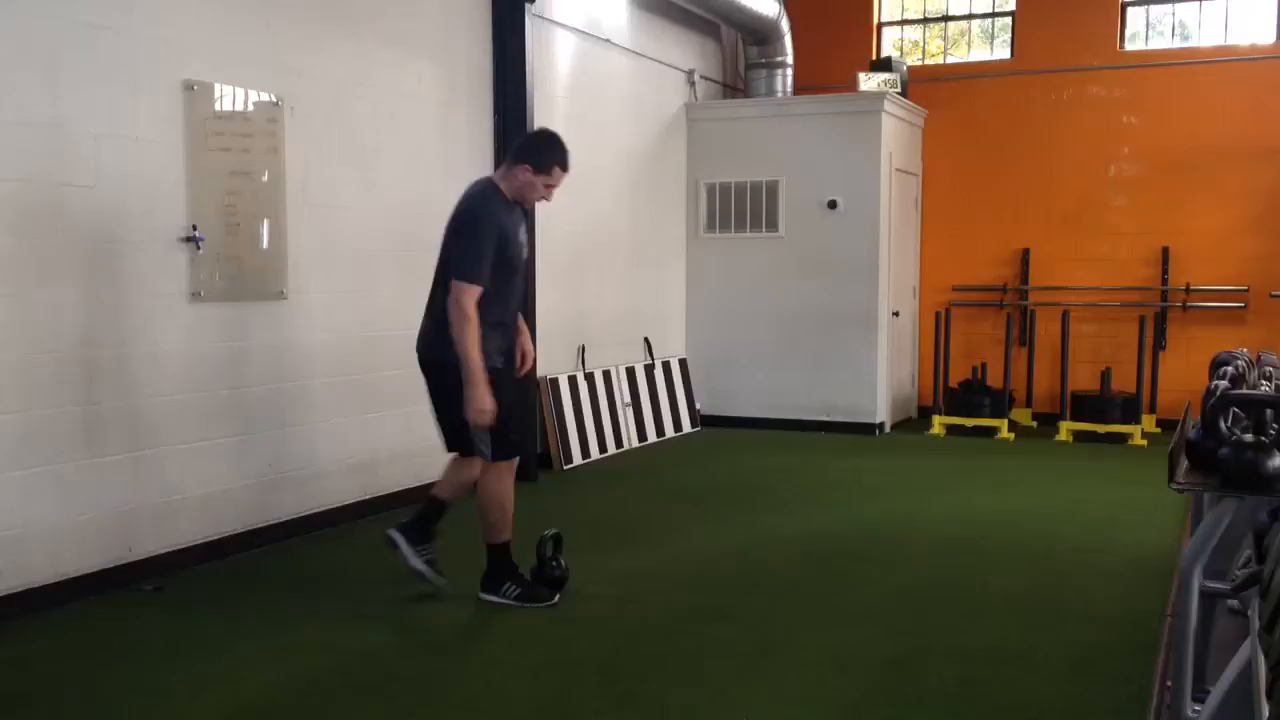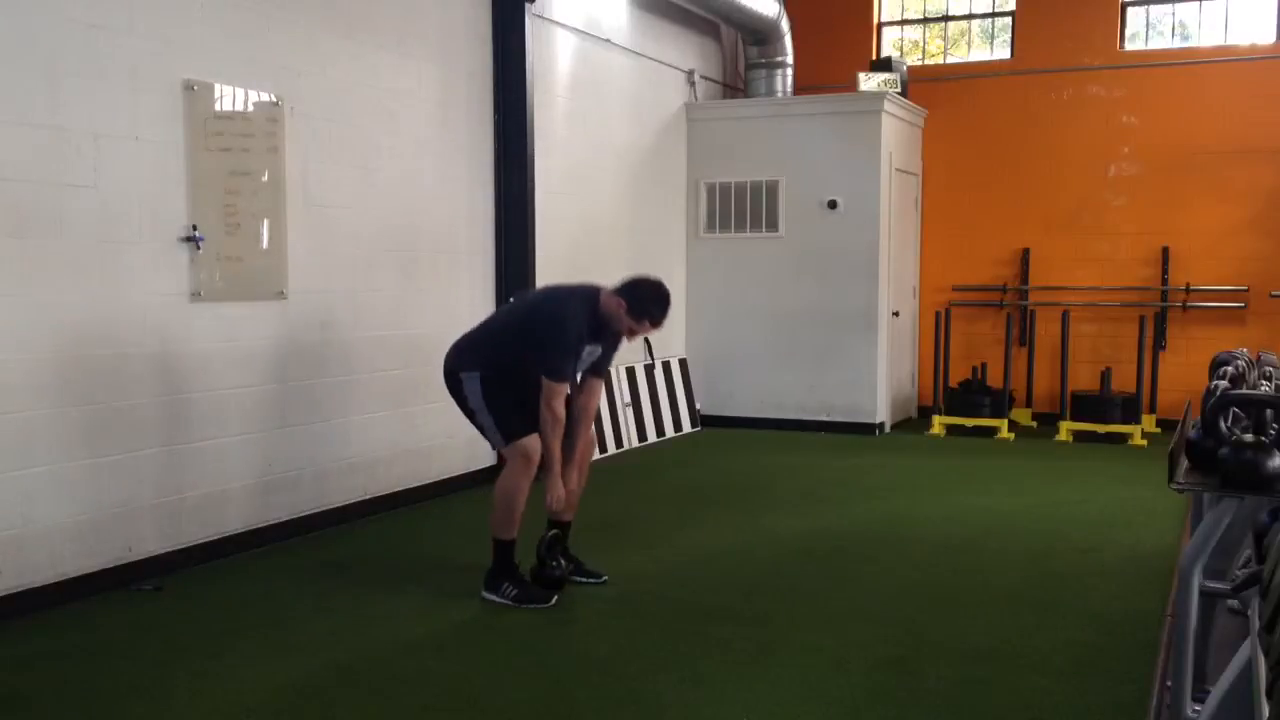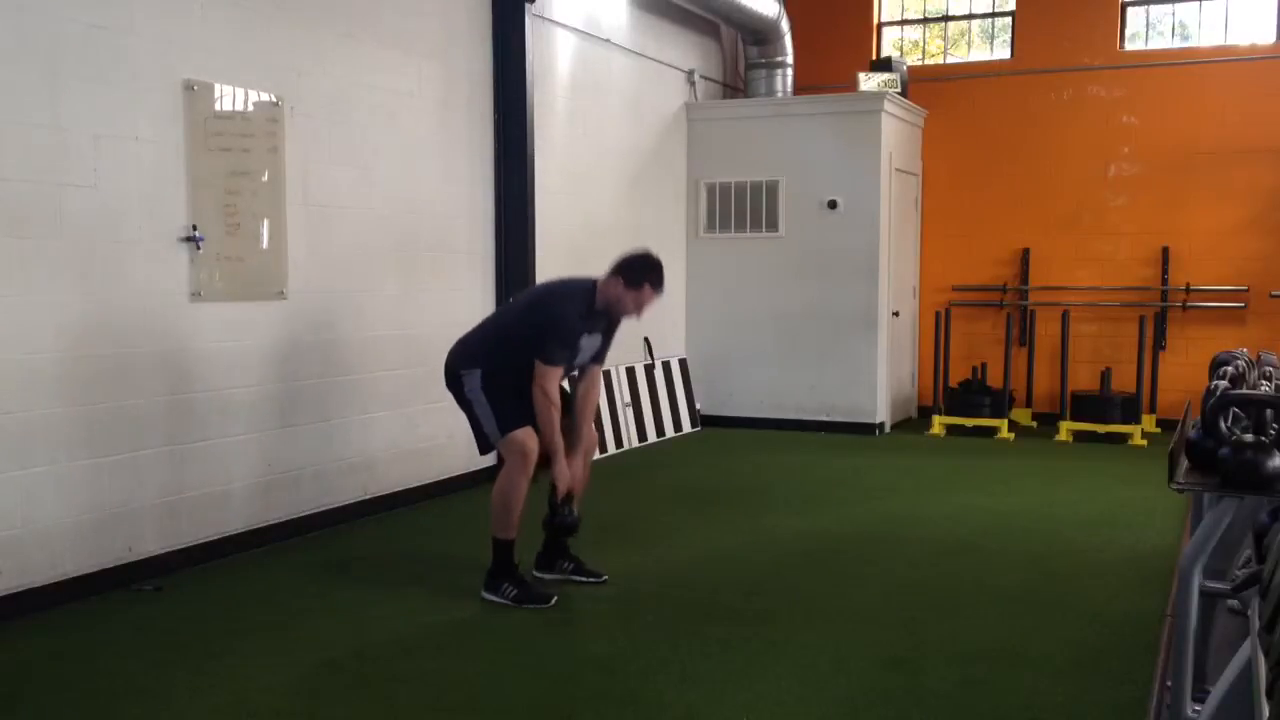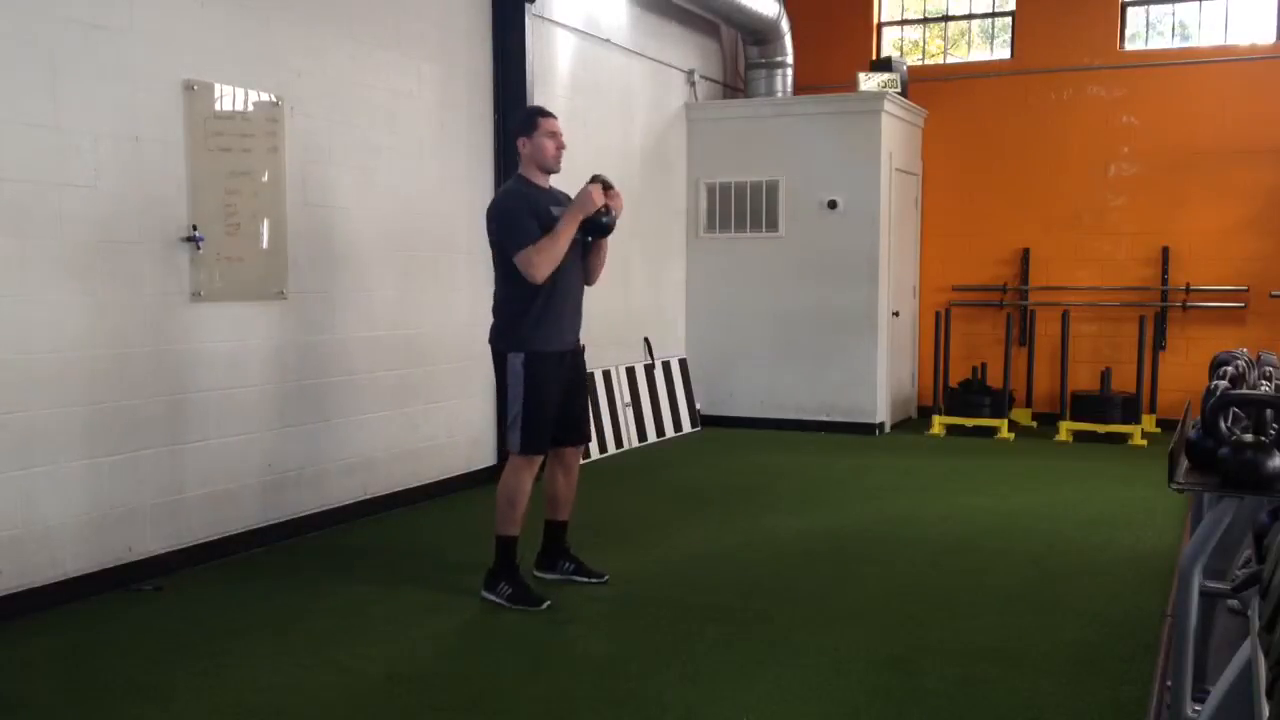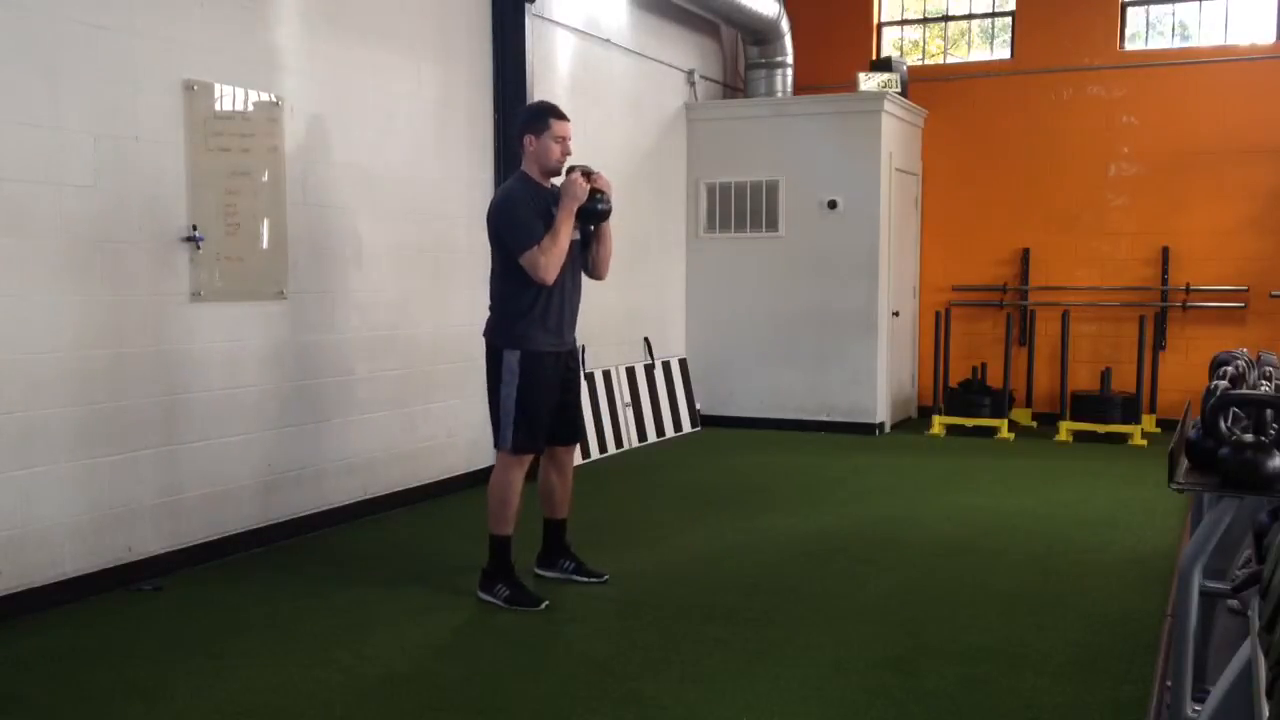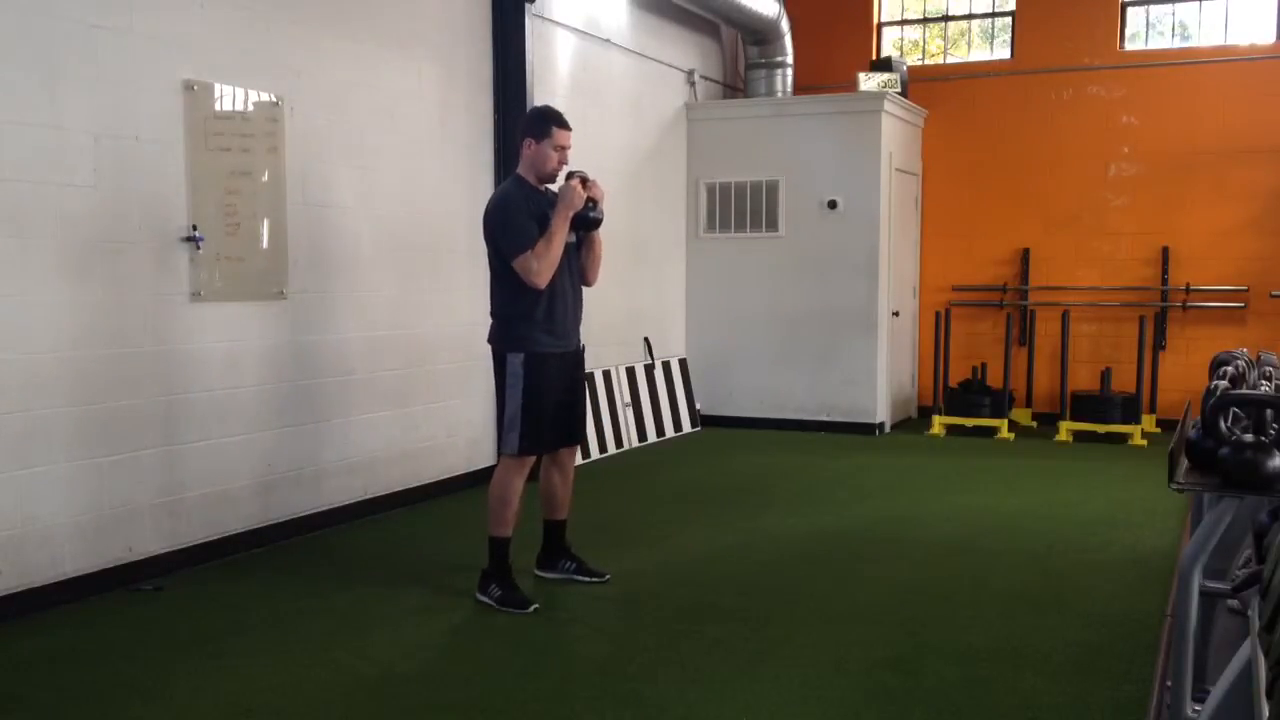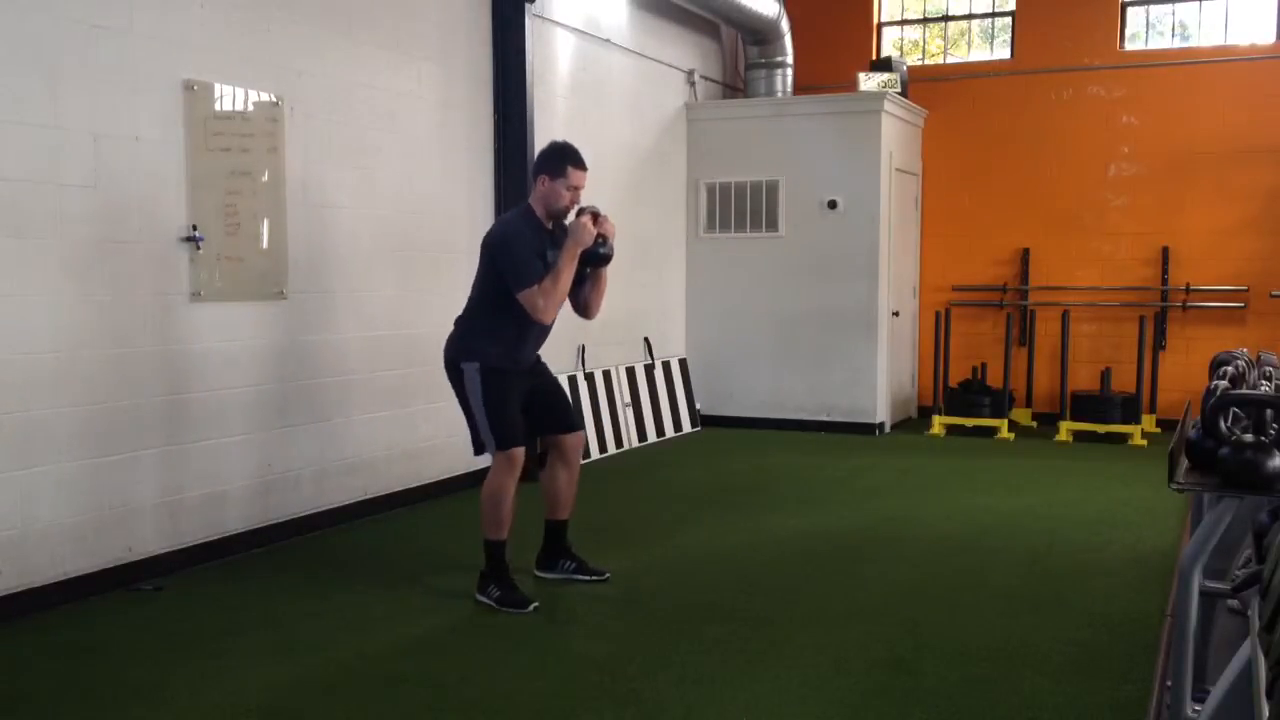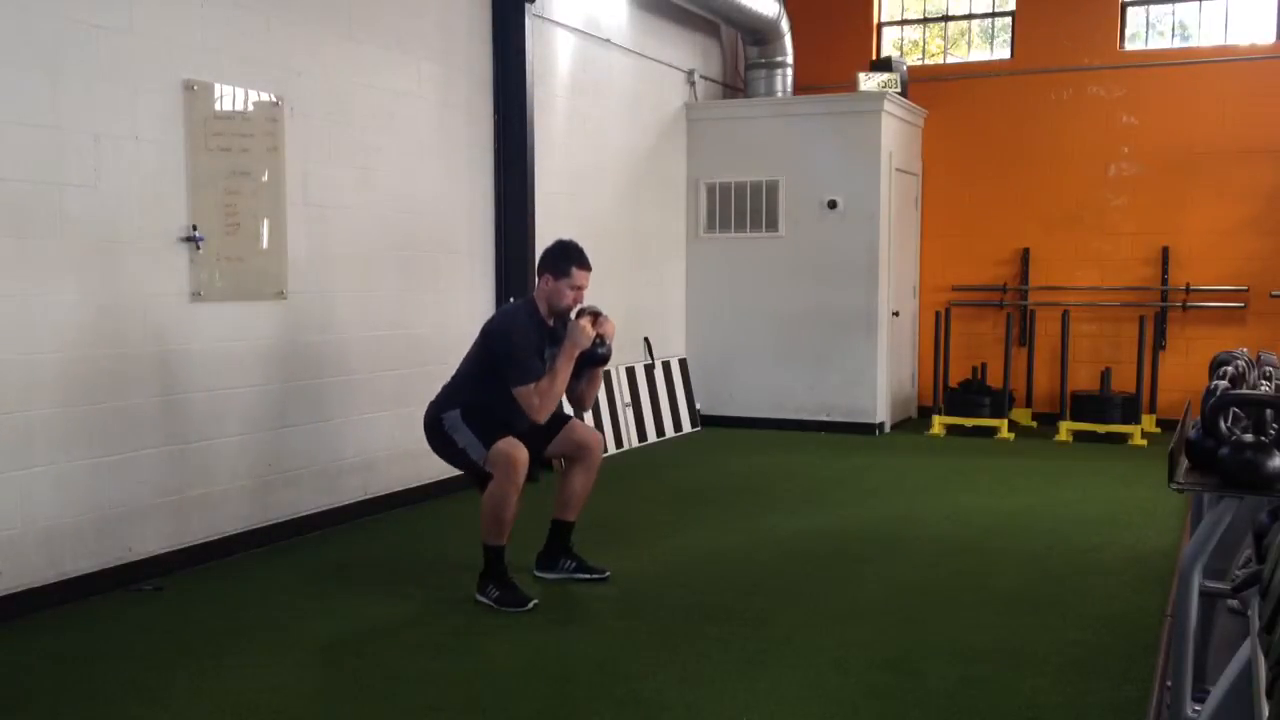
dt=0.7s
person 1, frame 1
left shoulder: (509, 205)
right shoulder: (482, 213)
right elbow: (462, 305)
left wrist: (520, 329)
right wrist: (476, 385)
left hip: (489, 349)
right hip: (462, 354)
left knee: (489, 452)
right knee: (501, 459)
left ankle: (418, 530)
right ankle: (500, 575)
person 1, frame 2
left shoulder: (610, 324)
right shoulder: (567, 317)
left elbow: (588, 394)
right elbow: (552, 405)
left wrist: (572, 469)
right wrist: (555, 477)
left hip: (522, 375)
right hip: (477, 370)
left knee: (584, 444)
right knee: (528, 452)
left ankle: (556, 551)
right ankle: (500, 574)
person 1, frame 3
left shoulder: (607, 315)
right shoulder: (564, 309)
left elbow: (588, 383)
right elbow: (545, 393)
left wrist: (578, 447)
right wrist: (559, 462)
left hip: (523, 375)
right hip: (477, 368)
left knee: (587, 440)
right knee: (523, 450)
left ankle: (554, 553)
right ankle: (500, 575)
person 1, frame 4
left shoulder: (562, 199)
right shoulder: (512, 200)
left elbow: (587, 274)
right elbow: (536, 268)
right wrist: (575, 214)
left hip: (566, 346)
right hip: (526, 350)
left knee: (569, 452)
right knee: (527, 456)
left ankle: (554, 553)
right ankle: (501, 573)
person 1, frame 5
left shoulder: (563, 197)
right shoulder: (514, 199)
left elbow: (598, 269)
right elbow: (544, 269)
right wrist: (569, 206)
left hip: (561, 345)
right hip: (520, 347)
left knee: (562, 449)
right knee: (517, 454)
left ankle: (554, 552)
right ankle: (496, 573)
person 1, frame 6
left shoulder: (556, 200)
right shoulder: (509, 203)
left elbow: (587, 274)
right elbow: (536, 273)
right wrist: (563, 213)
left hip: (565, 346)
right hip: (525, 350)
left knee: (564, 452)
right knee: (520, 457)
left ankle: (554, 552)
right ankle: (495, 574)
person 1, frame 7
left shoulder: (562, 233)
right shoulder: (512, 233)
left elbow: (587, 309)
right elbow: (544, 309)
right wrist: (573, 249)
left hip: (522, 359)
right hip: (479, 360)
left knee: (570, 442)
right knee: (511, 455)
left ankle: (554, 553)
right ankle: (493, 576)
person 1, frame 8
left shoulder: (562, 324)
right shoulder: (513, 326)
left elbow: (581, 402)
right elbow: (540, 411)
right wrist: (572, 349)
right hip: (457, 417)
left knee: (590, 444)
right knee: (514, 459)
left ankle: (555, 553)
right ankle: (492, 577)
